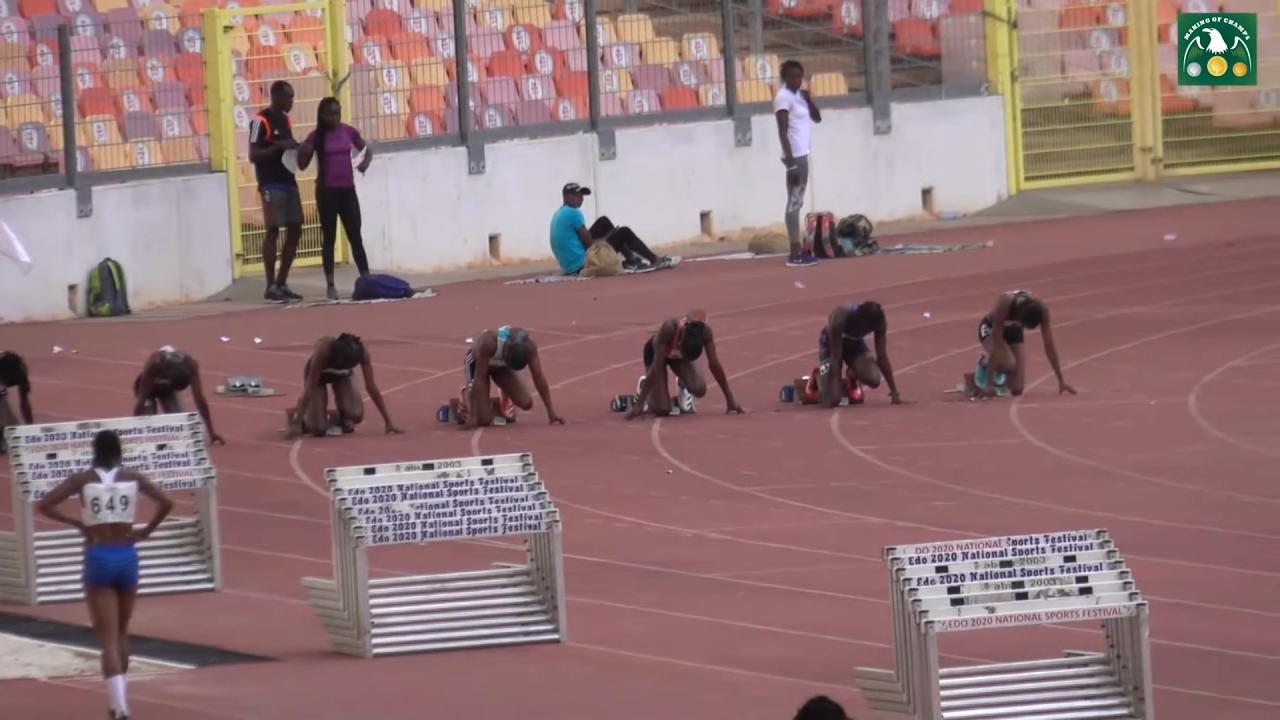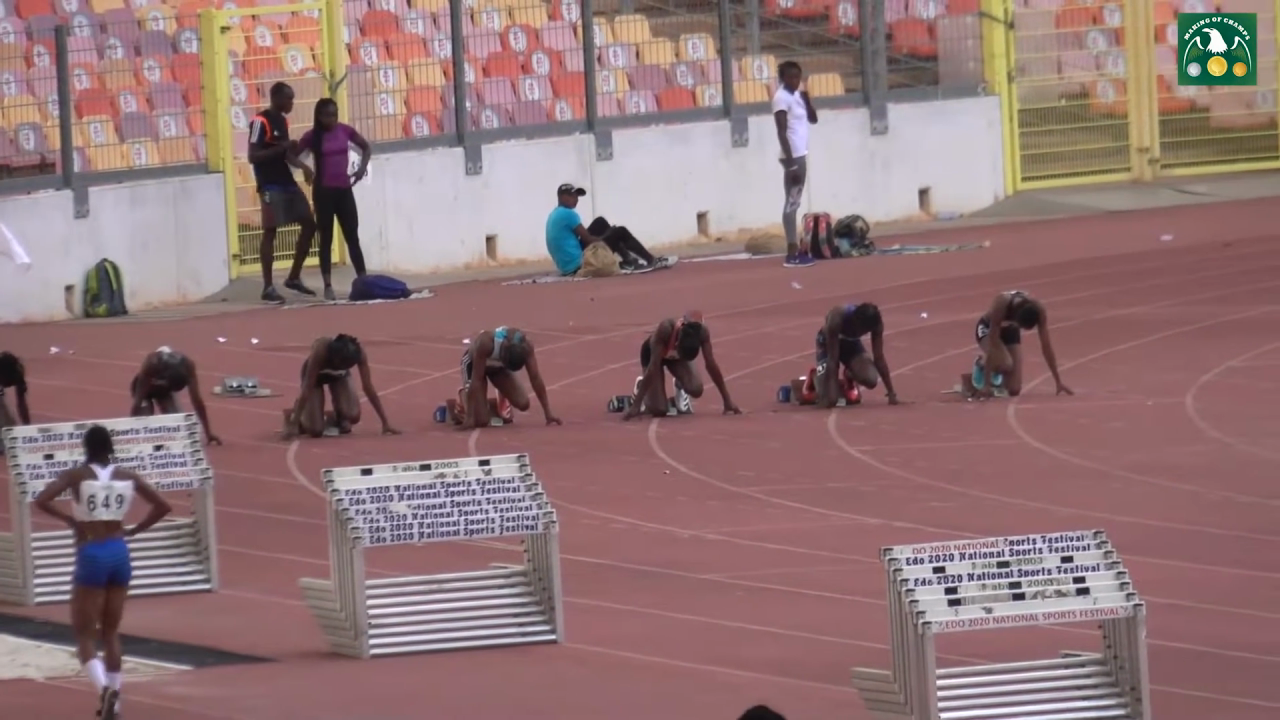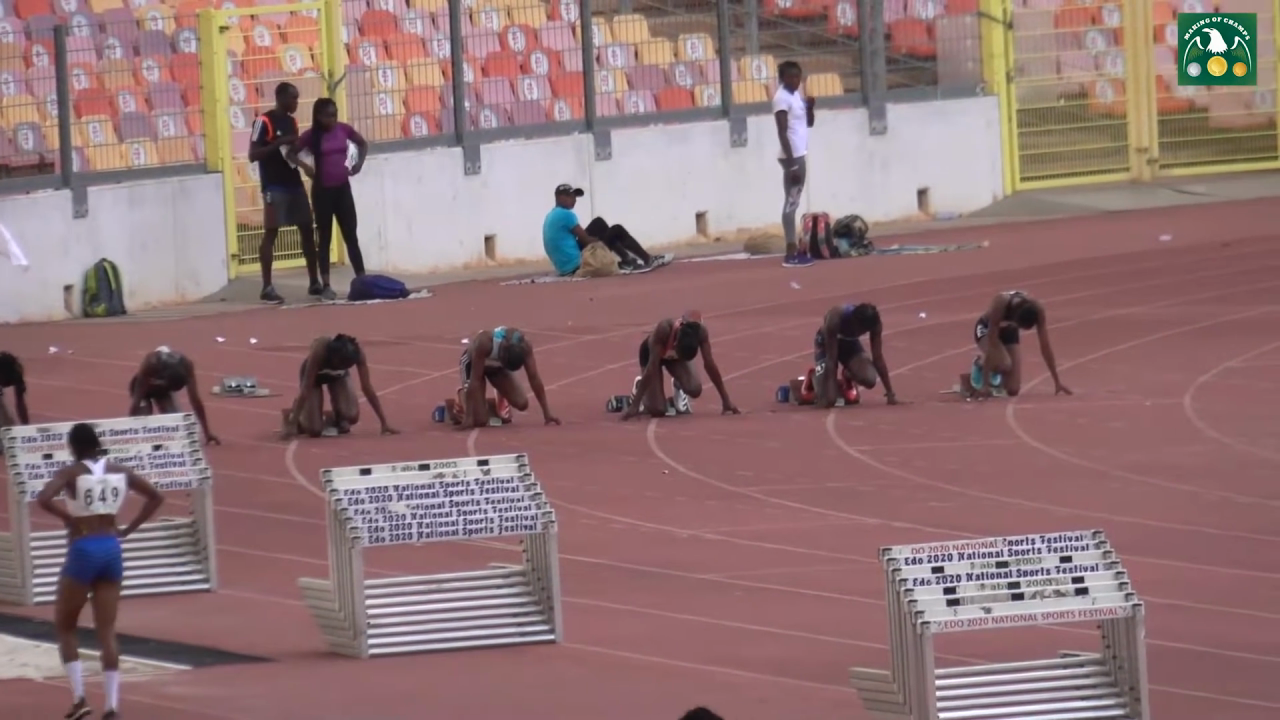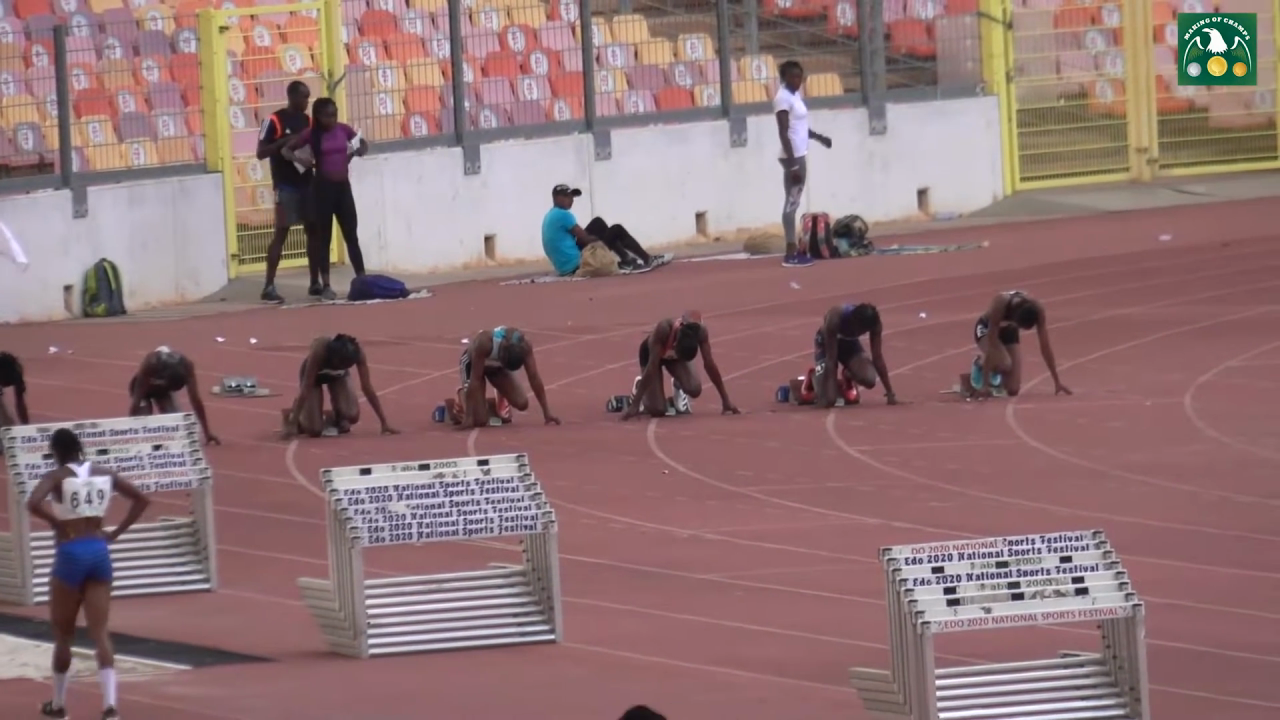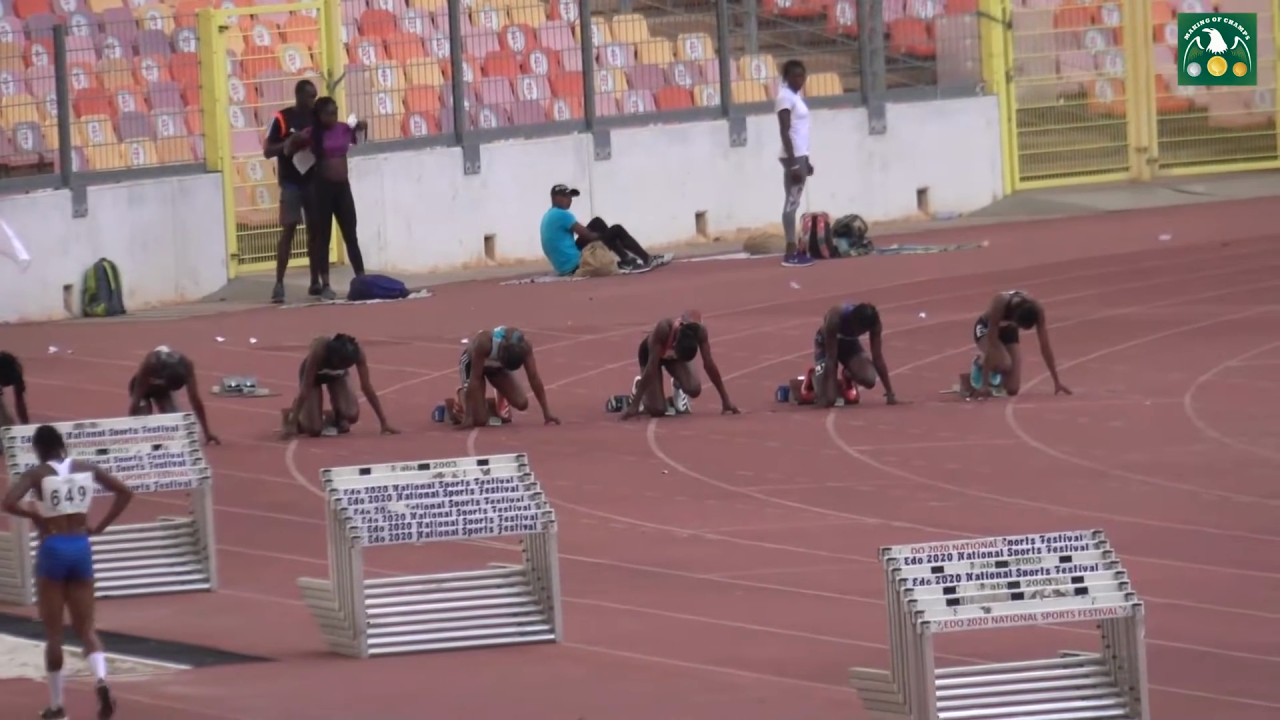
dt=0.2s
person 1, frame 1
left shoulder: (81, 480)
right shoulder: (133, 478)
left elbow: (44, 505)
right elbow: (165, 502)
left wrist: (78, 523)
right wrist: (147, 531)
left hip: (98, 560)
right hip: (126, 557)
left knee: (108, 641)
right knee: (120, 634)
person 1, frame 2
left shoulder: (76, 475)
right shoulder: (128, 477)
left elbow: (41, 500)
right elbow: (163, 507)
left wrist: (70, 520)
right wrist: (134, 530)
left hip: (90, 557)
right hip: (119, 554)
left knee: (84, 637)
right knee: (110, 634)
left ankle: (105, 688)
person 1, frame 3
left shoulder: (70, 472)
right shoulder: (120, 471)
left elbow: (43, 500)
right elbow: (155, 497)
left wrist: (67, 517)
right wrist: (128, 529)
left hip: (82, 552)
right hip: (111, 550)
left knee: (64, 627)
right knee: (107, 633)
person 1, frame 4
left shoulder: (56, 476)
right shoulder: (105, 474)
left elbow: (33, 504)
right elbow: (141, 500)
left wrist: (54, 520)
right wrist: (116, 532)
left hip: (70, 555)
right hip: (99, 553)
left knee: (63, 636)
right knee: (100, 633)
person 1, frame 5
left shoulder: (36, 474)
right shoulder: (87, 469)
right elbow: (125, 492)
left wrist: (35, 516)
right wrist: (100, 526)
left hip: (52, 551)
right hip: (81, 549)
left knee: (54, 633)
right knee: (87, 628)
right ankle: (101, 680)
person 2, frame 1
left shoulder: (285, 119)
right shoulder: (260, 120)
right elbow: (253, 156)
left wrist: (298, 149)
right wrist: (279, 146)
left hip: (289, 183)
right hip: (271, 185)
left knee: (295, 232)
right knee: (273, 232)
left ankle: (282, 284)
right ankle: (271, 286)
person 2, frame 2
left shoulder: (282, 120)
right shoulder: (260, 121)
right elbow: (252, 157)
left wrist: (302, 166)
right wrist: (281, 148)
left hip: (289, 183)
right hip: (271, 186)
left knee: (310, 224)
right knee: (270, 233)
left ankle: (294, 277)
right ankle: (268, 287)
person 2, frame 3
left shoulder: (291, 121)
right shoulder: (264, 121)
right elbow: (253, 154)
right wrist: (279, 143)
left hip: (295, 184)
right hip: (275, 187)
left knee: (308, 230)
right knee: (271, 234)
left ankle: (314, 283)
right ankle: (267, 287)
person 2, frame 4
left shoulder: (306, 120)
right shoulder: (274, 120)
right elbow: (260, 153)
right wrist: (285, 141)
left hip: (307, 183)
right hip: (286, 186)
left knee: (314, 231)
right knee: (281, 233)
left ankle: (315, 283)
right ankle: (268, 286)
person 2, frame 5
right shoulder: (281, 118)
right elbow: (268, 151)
right wrist: (289, 142)
left hip: (313, 182)
right hip: (290, 184)
right knee: (288, 230)
left ankle: (315, 282)
right ankle: (279, 283)
person 3, frame 1
left shoulder: (798, 95)
right shoulder: (783, 97)
left elbow: (817, 118)
right elbow: (783, 133)
left wrist: (808, 99)
right wrist: (791, 164)
left hip: (801, 155)
right hip: (794, 157)
left knee: (797, 202)
right knee: (794, 202)
left ankle: (798, 248)
right ankle: (794, 253)
person 3, frame 2
left shoulder: (796, 96)
right shoulder: (781, 98)
left elbow: (813, 120)
right elbow: (782, 133)
left wrist: (807, 101)
right wrist: (791, 164)
left hip: (799, 156)
right hip: (792, 157)
left knee: (794, 202)
right knee: (792, 203)
left ankle: (795, 248)
right ankle: (792, 254)
person 3, frame 3
left shoulder: (796, 95)
right shoulder: (782, 98)
left elbow: (808, 124)
right elbow: (782, 133)
left wrist: (810, 107)
right wrist: (792, 164)
left hip: (798, 156)
right hip: (792, 157)
left knee: (793, 202)
right knee: (791, 202)
left ankle: (794, 249)
right ankle: (790, 254)
person 3, frame 4
left shoulder: (795, 96)
right shoulder: (783, 97)
right elbow: (783, 133)
left wrist: (818, 137)
right wrist: (793, 164)
left hip: (798, 156)
right hip: (792, 157)
left knee: (794, 202)
right knee: (792, 202)
left ankle: (793, 249)
right ankle: (791, 253)
person 3, frame 5
left shoulder: (795, 96)
right shoulder: (785, 96)
right elbow: (785, 132)
left wrist: (805, 159)
right wrist: (793, 164)
left hip: (798, 156)
right hip: (793, 157)
left knee: (792, 202)
right knee: (791, 202)
left ankle: (793, 248)
right ankle: (790, 253)
person 4, frame 1
left shoulder: (349, 131)
right shoulder: (315, 136)
left elbow: (367, 150)
right elbow: (302, 165)
left wrist: (365, 162)
right wrist: (303, 152)
left hip: (348, 189)
right hip: (326, 191)
left knee: (355, 237)
right knee: (329, 238)
right ankle: (330, 285)
person 4, frame 2
left shoulder: (345, 130)
right shoulder: (312, 136)
left elbow: (366, 147)
left wrist: (362, 167)
left hip: (345, 190)
right hip: (323, 192)
left knee: (352, 237)
right knee: (326, 239)
right ankle: (328, 286)
person 4, frame 3
left shoulder: (344, 129)
right shoulder: (310, 135)
left elbow: (362, 144)
right elbow: (290, 154)
left wrist: (359, 163)
right wrist: (305, 166)
left hip: (343, 188)
right hip: (322, 191)
left knee: (351, 236)
right knee: (324, 238)
right ankle: (326, 285)
person 4, frame 4
left shoulder: (343, 129)
right shoulder: (311, 134)
left elbow: (362, 143)
right elbow: (286, 151)
left wrist: (360, 150)
right wrist: (300, 159)
left hip: (343, 187)
right hip: (322, 188)
left knee: (351, 236)
right knee: (323, 238)
right ankle: (326, 285)
person 4, frame 5
left shoulder: (343, 128)
right shoulder: (312, 132)
left elbow: (357, 139)
left wrist: (361, 129)
left hip: (343, 186)
right hip: (323, 187)
left knee: (351, 236)
right knee: (323, 237)
right ankle: (325, 285)
